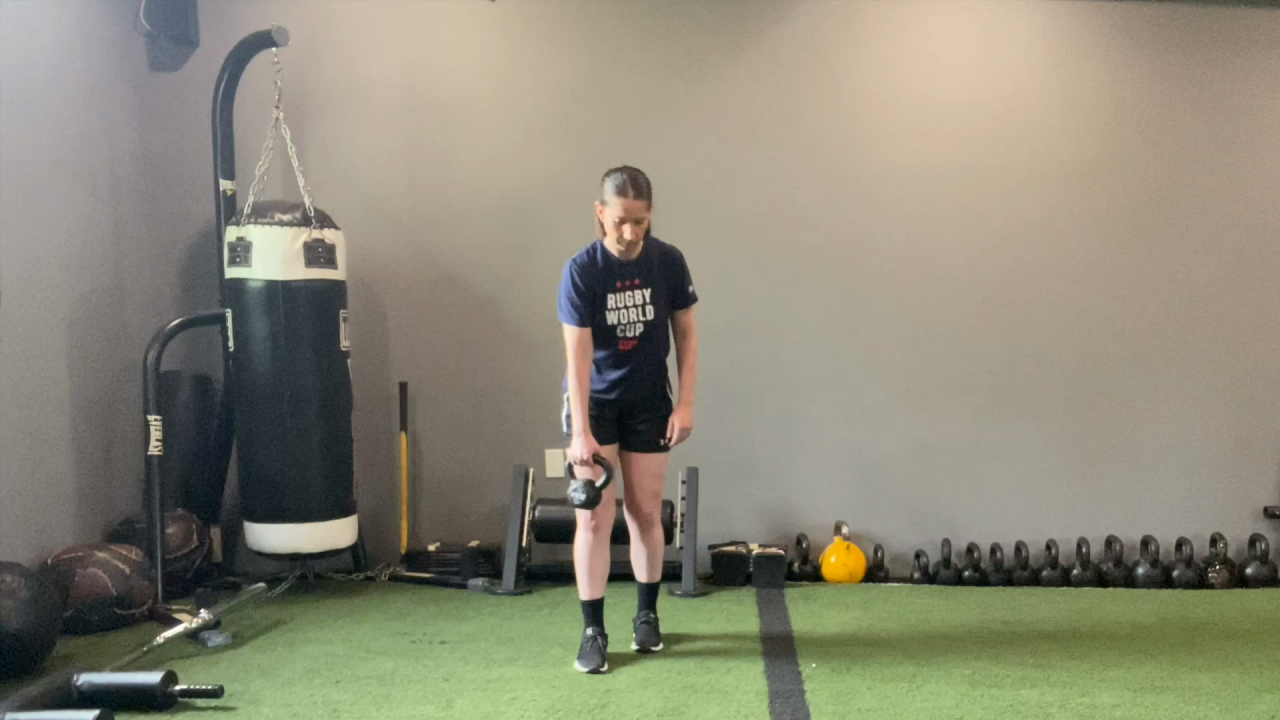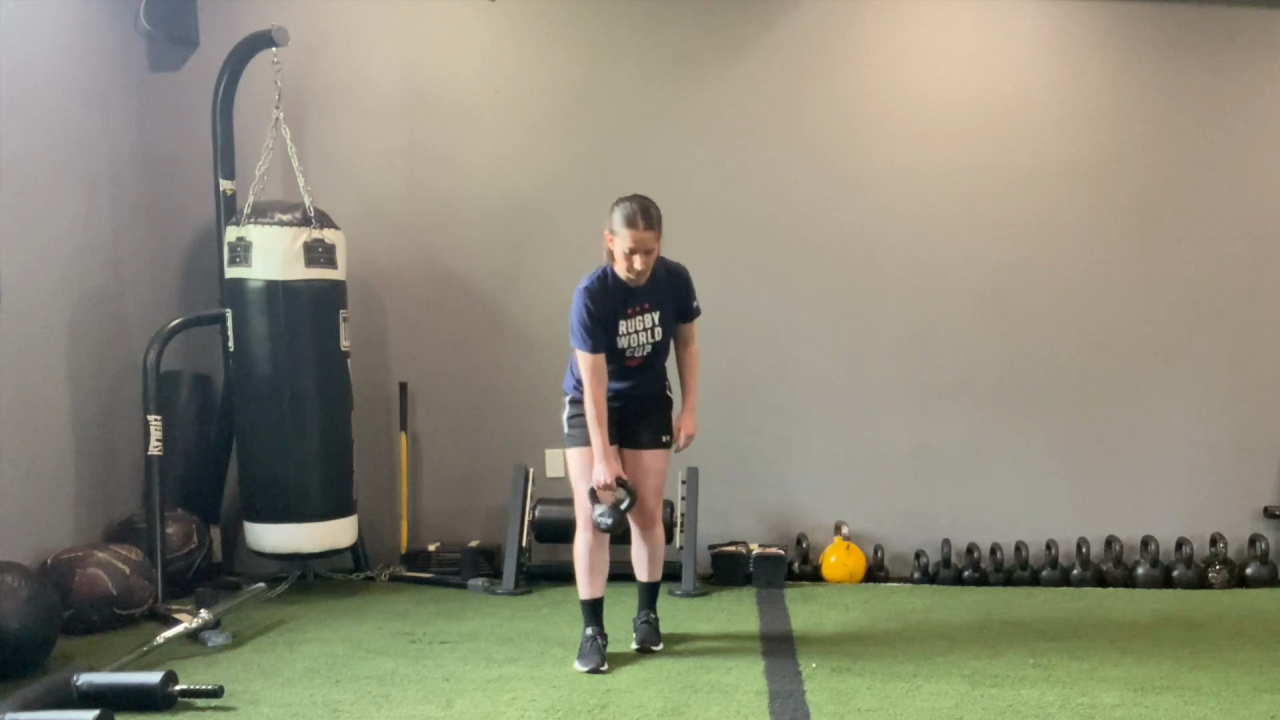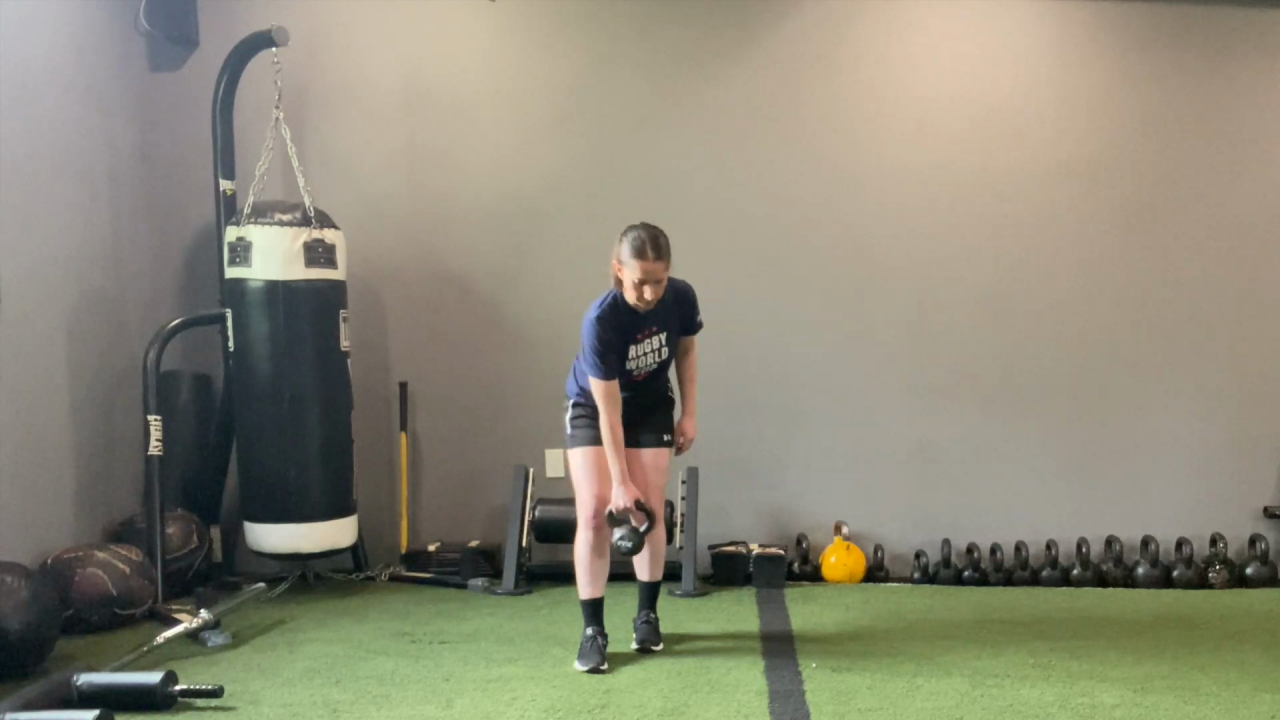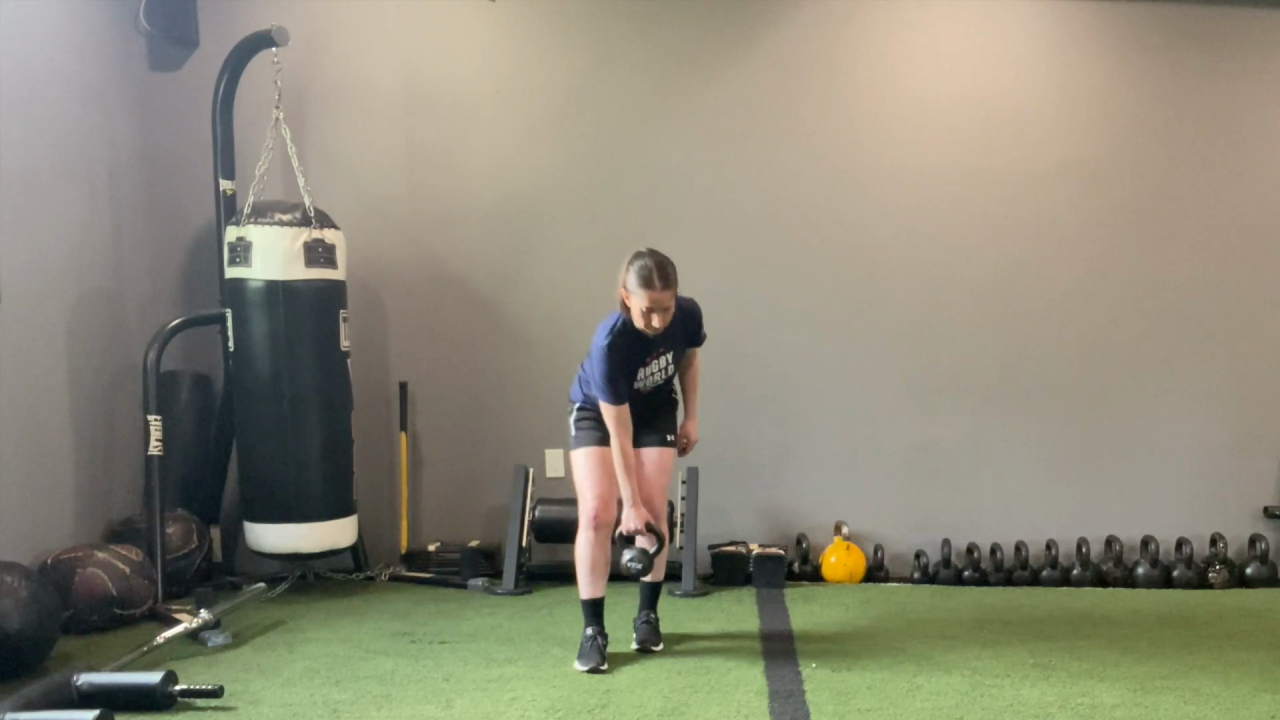
dt=0.3s
person 1, frame 1
left shoulder: (668, 262)
right shoulder: (581, 270)
left elbow: (685, 335)
right elbow: (577, 355)
left wrist: (685, 402)
right wrist: (580, 433)
left hip: (649, 403)
right hip: (594, 403)
left knee: (646, 513)
right knee: (594, 516)
left ankle: (647, 615)
right ankle: (593, 631)
person 1, frame 2
left shoulder: (675, 279)
right shoulder: (592, 294)
left elbow: (686, 343)
right elbow: (594, 383)
left wrist: (689, 409)
right wrist: (602, 457)
left hip: (649, 404)
right hip: (590, 406)
left knee: (647, 512)
right knee: (593, 513)
left ankle: (647, 615)
right ankle: (593, 631)
person 1, frame 3
left shoulder: (682, 297)
right shoulder: (601, 319)
left elbow: (686, 352)
right elbow: (609, 410)
left wrist: (688, 413)
right wrist: (619, 481)
left hip: (652, 406)
right hip: (590, 406)
left knee: (651, 509)
right knee: (594, 511)
left ankle: (647, 615)
right ankle: (593, 630)
person 1, frame 4
left shoulder: (688, 314)
right shoulder: (609, 343)
right elbow: (620, 436)
left wrist: (691, 416)
right wrist: (630, 503)
left hip: (656, 411)
right hip: (596, 412)
left knee: (655, 510)
right knee: (597, 514)
left ankle: (647, 615)
right ankle: (593, 630)
